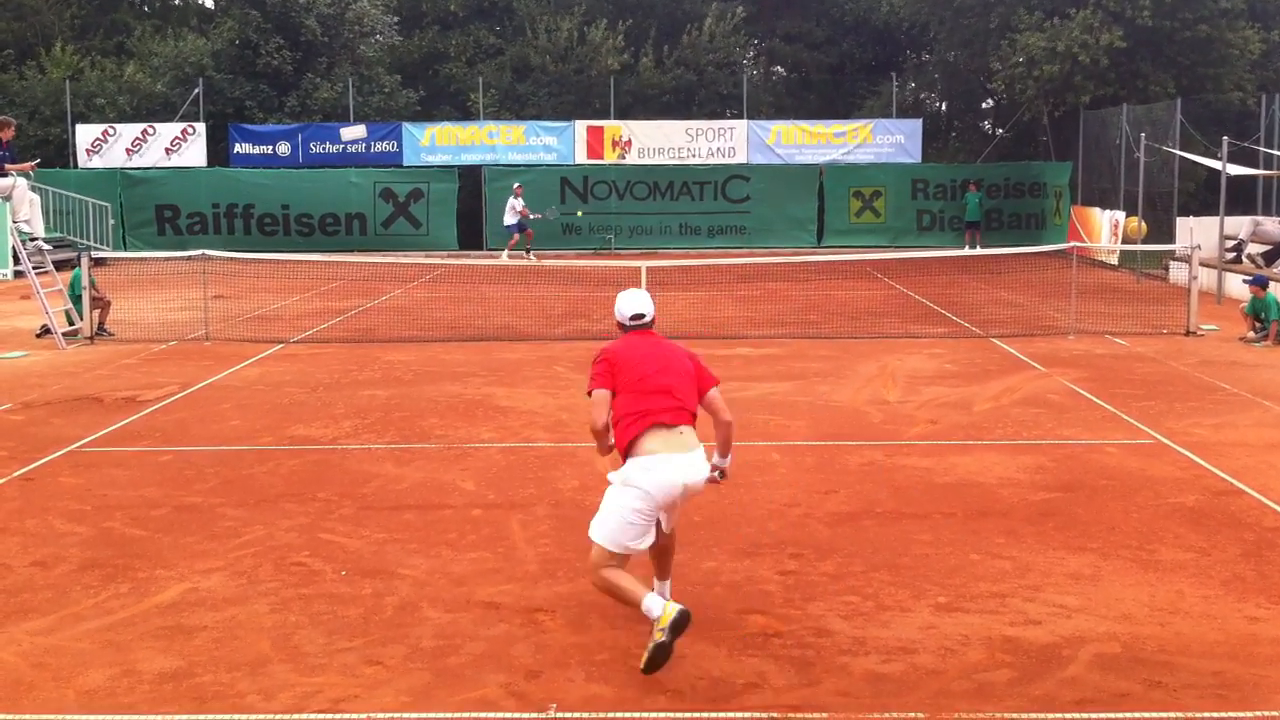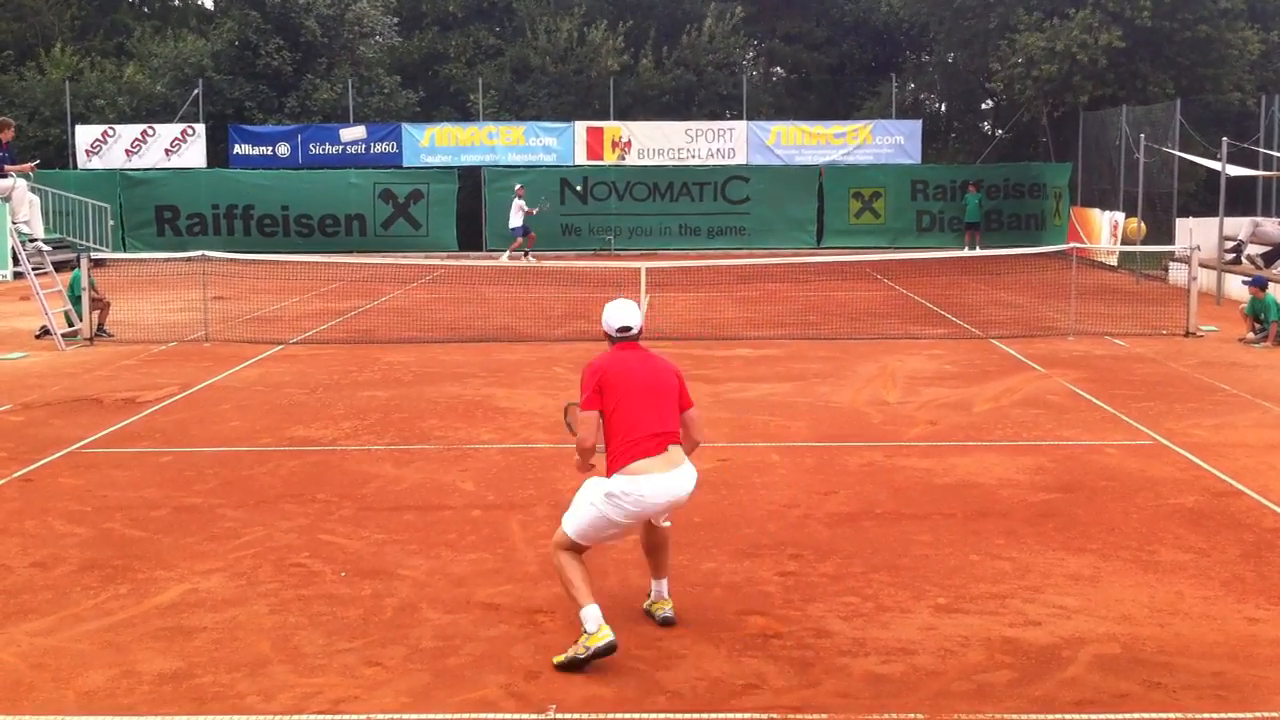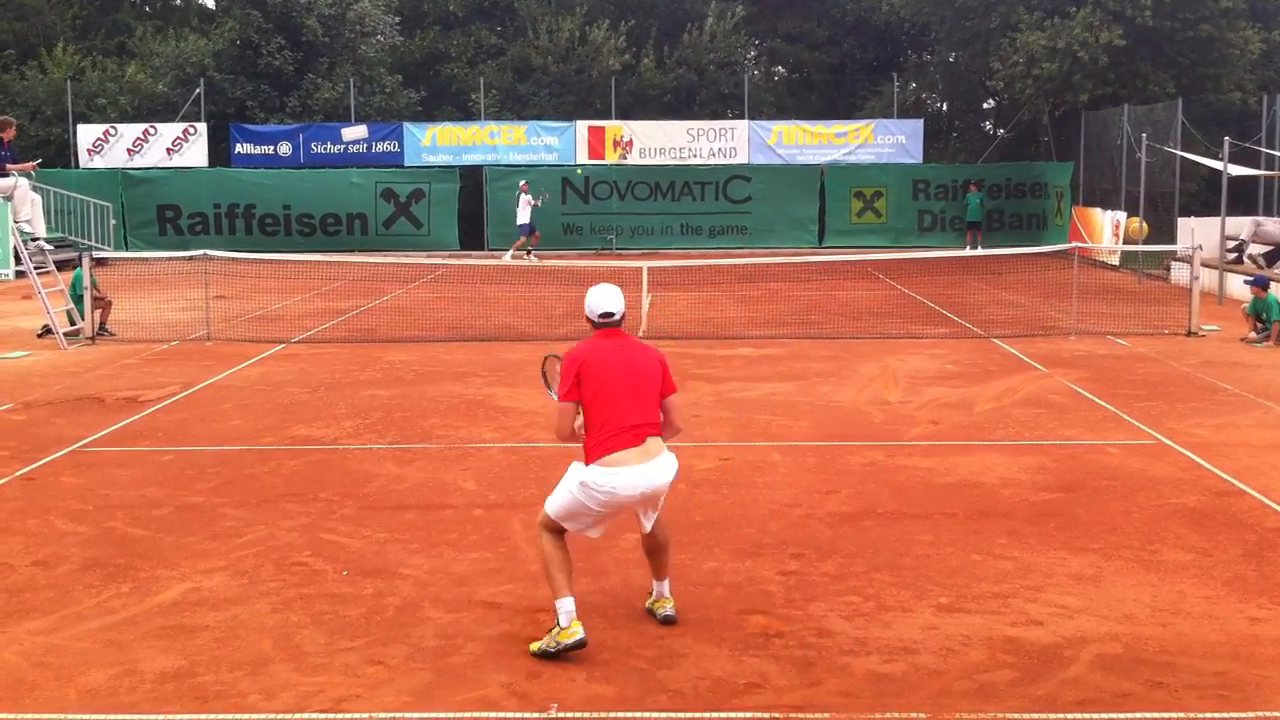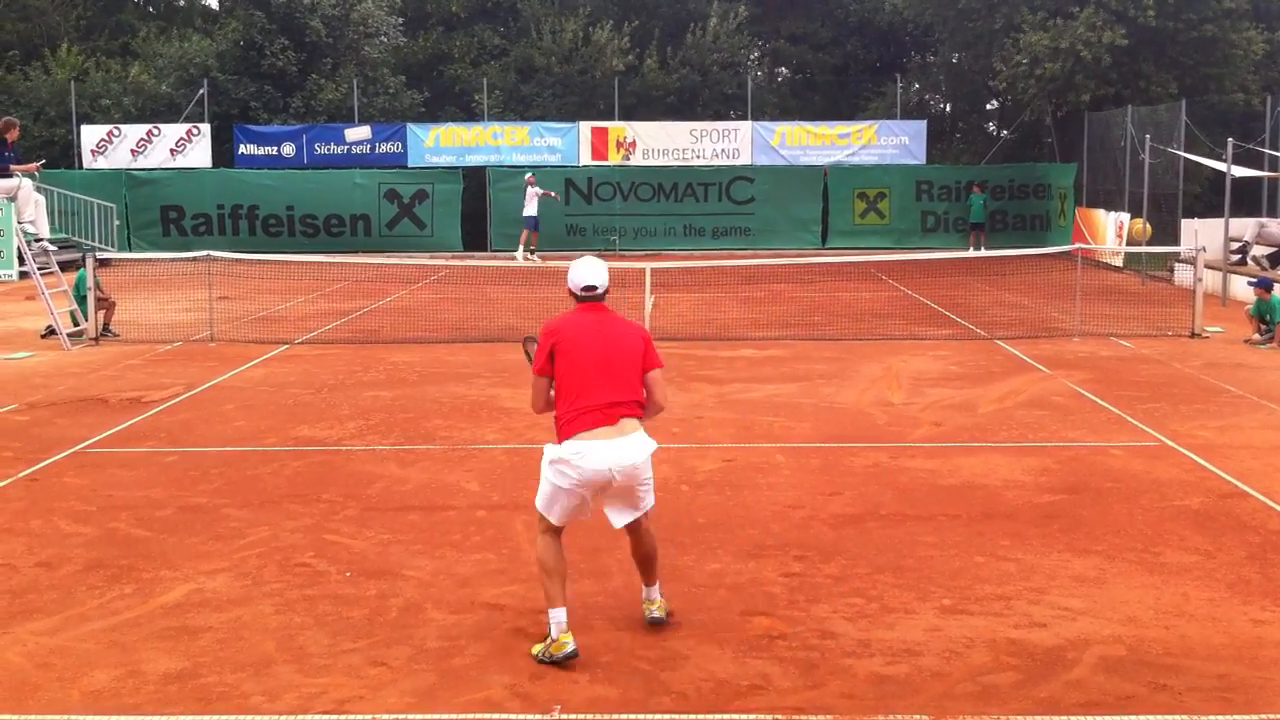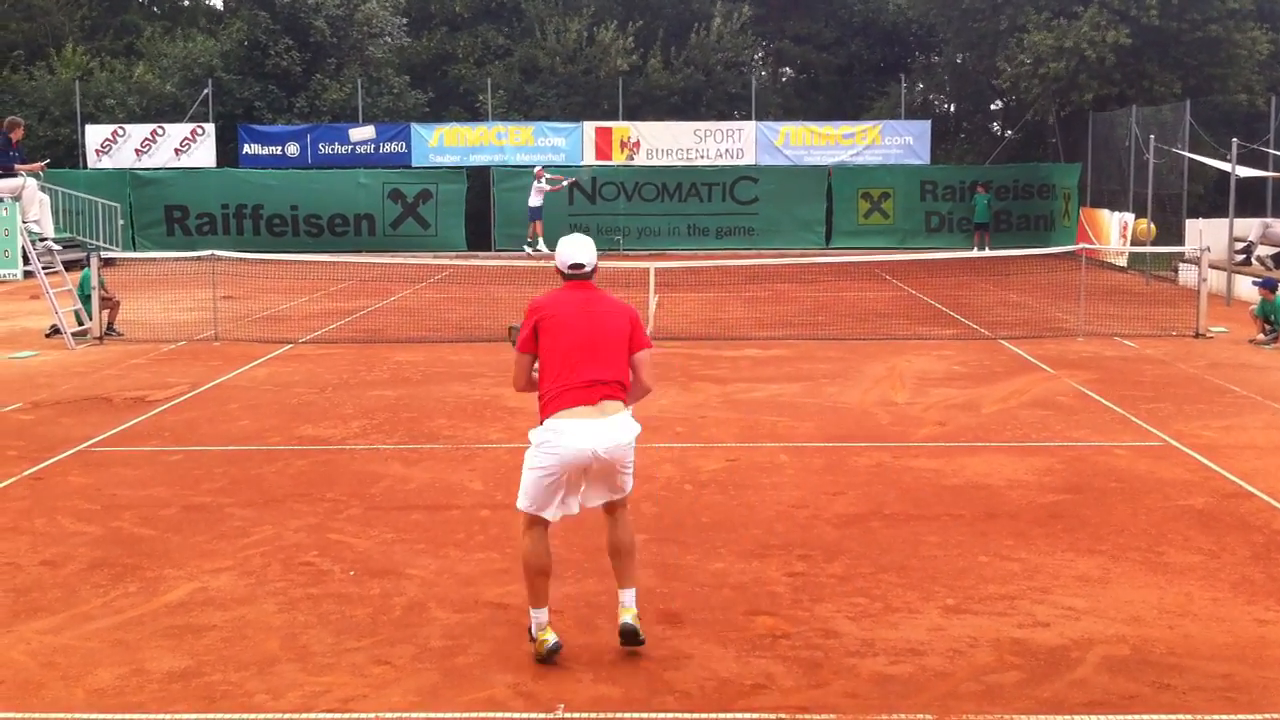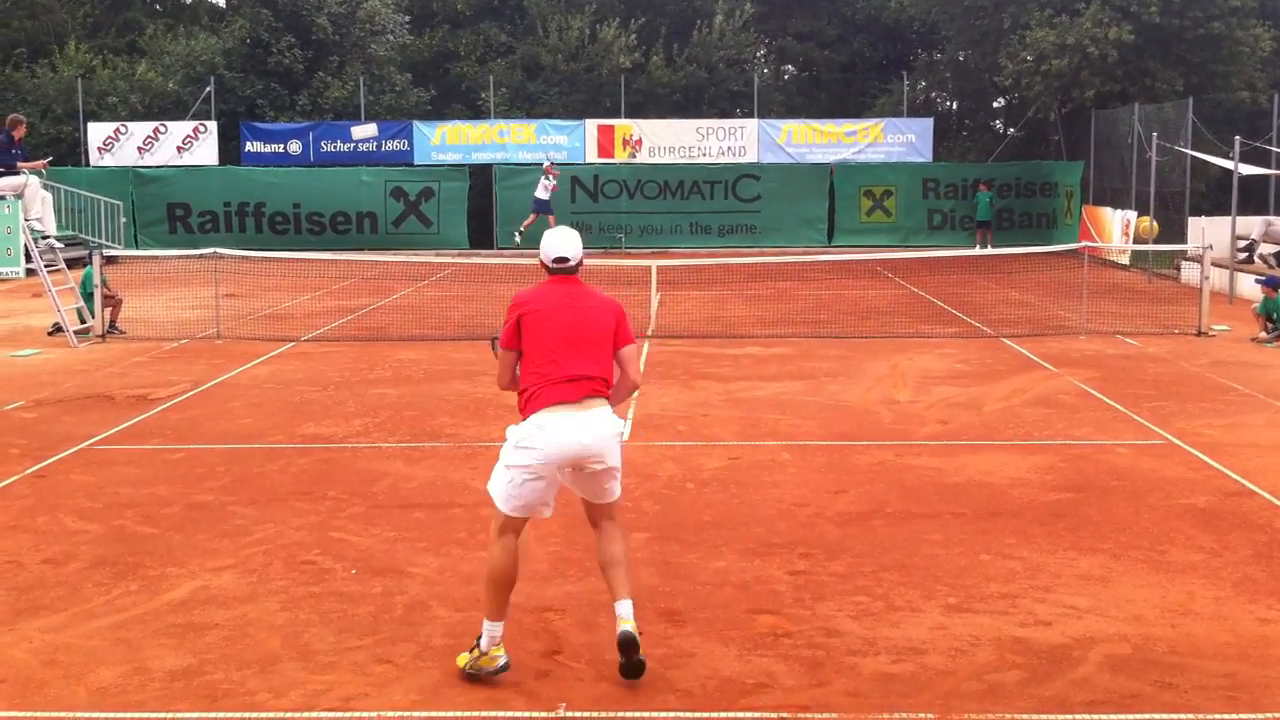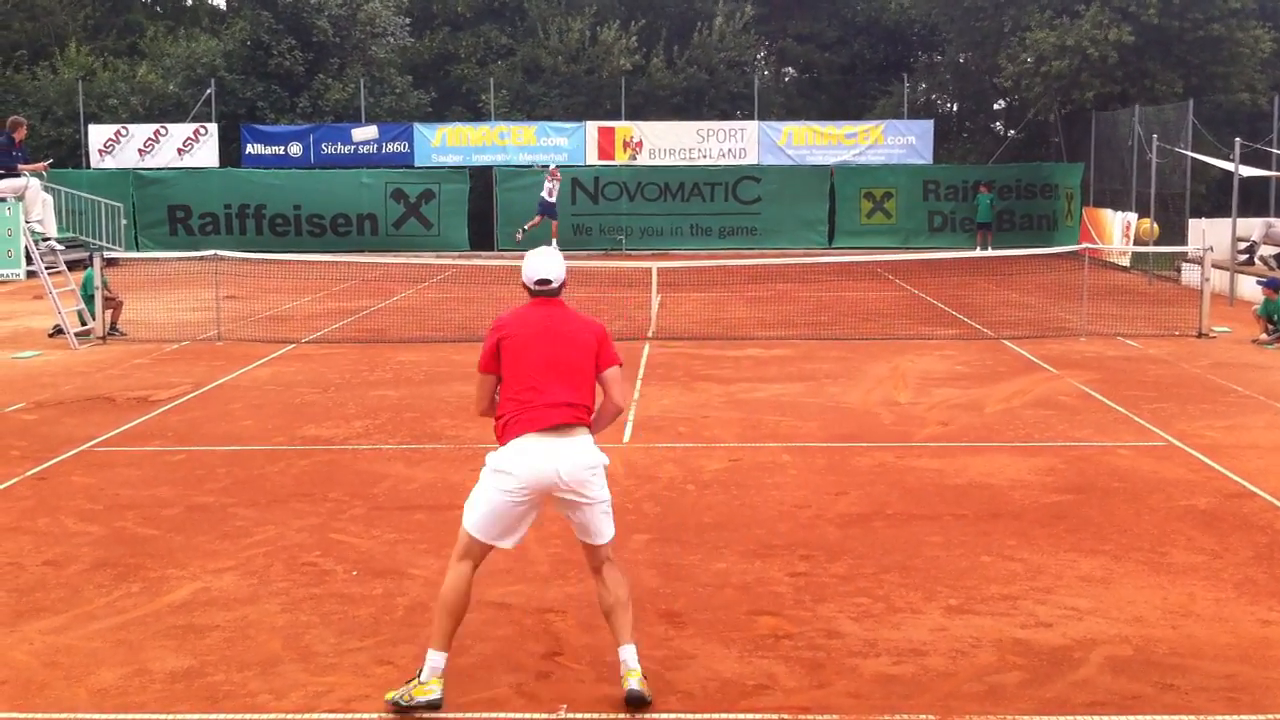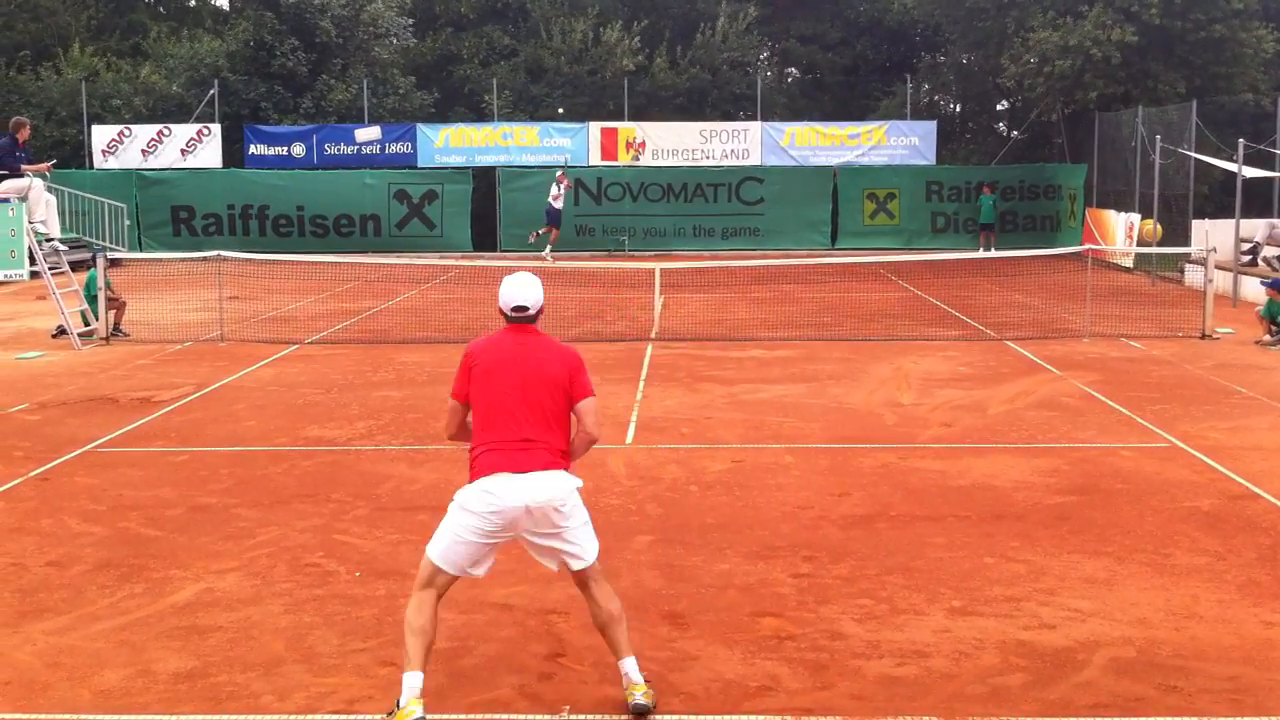
dt=0.1s
person 1, frame 1
left shoulder: (608, 356)
right shoulder: (687, 357)
left elbow: (599, 423)
right elbow: (725, 419)
left wrist: (602, 445)
right wrist: (720, 461)
left hip: (646, 468)
right hip: (689, 460)
left knee: (602, 570)
right knee: (661, 515)
left ankle: (662, 612)
right ankle: (663, 599)
person 1, frame 2
left shoulder: (597, 368)
right shoulder: (669, 368)
left elbow: (587, 442)
right elbow: (694, 438)
left wrist: (582, 461)
left hip: (632, 485)
right hip: (679, 477)
left knee: (565, 548)
right knee: (654, 519)
left ankle: (596, 632)
right ankle: (661, 600)
person 1, frame 3
left shoulder: (577, 356)
right shoulder: (653, 355)
left elbow: (563, 431)
right elbow: (674, 424)
left wrist: (578, 434)
left hip: (608, 475)
right hip: (659, 467)
left knee: (548, 528)
right knee: (650, 520)
left ankle: (568, 626)
right ankle: (662, 598)
person 1, frame 4
left shoulder: (555, 329)
right shoulder: (636, 332)
left elbow: (539, 403)
right elbow: (658, 401)
left hip: (580, 452)
right hip: (631, 447)
left knee: (549, 530)
right knee: (639, 525)
left ankle: (559, 637)
right ankle: (654, 602)
person 1, frame 5
left shoulder: (540, 307)
right shoulder: (624, 311)
left elbow: (520, 382)
right elbow: (645, 383)
left hip: (561, 433)
right hip: (615, 428)
left knee: (534, 527)
right knee: (616, 512)
left ankle: (542, 630)
right ankle: (628, 613)
person 1, frame 6
left shoulder: (524, 303)
right shoulder: (610, 307)
left elbow: (505, 380)
right elbow: (633, 379)
left hip: (544, 429)
right hip: (598, 426)
left knee: (504, 532)
right knee: (605, 522)
left ankle: (491, 647)
right ankle: (624, 625)
person 1, frame 7
left shoulder: (504, 327)
right shoulder: (593, 329)
left elbow: (483, 406)
right elbow: (617, 403)
left hip: (522, 457)
right hip: (579, 454)
left knee: (464, 561)
right knee: (604, 564)
left ankle: (430, 681)
right ankle: (631, 674)
person 1, frame 8
left shoulder: (476, 352)
right shoulder: (567, 358)
left elbow: (454, 427)
right elbow: (590, 434)
left hip: (489, 490)
right hip: (549, 488)
left knee: (425, 589)
right knee: (592, 583)
